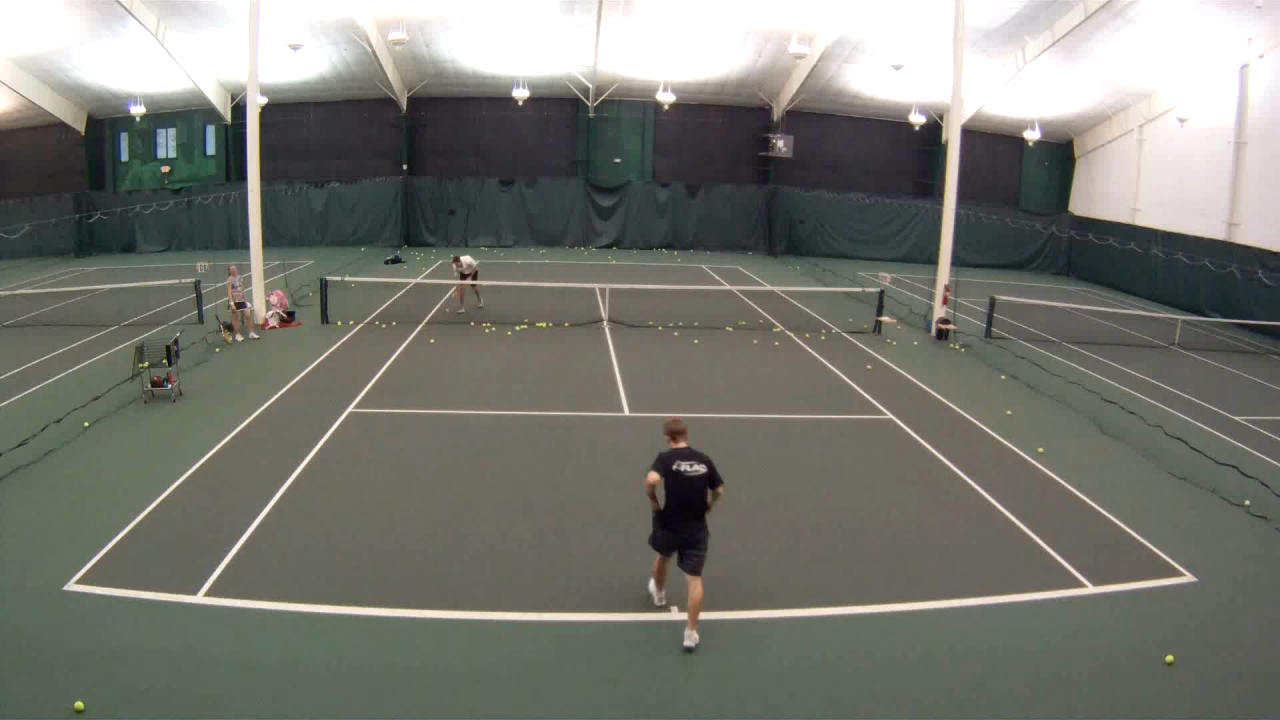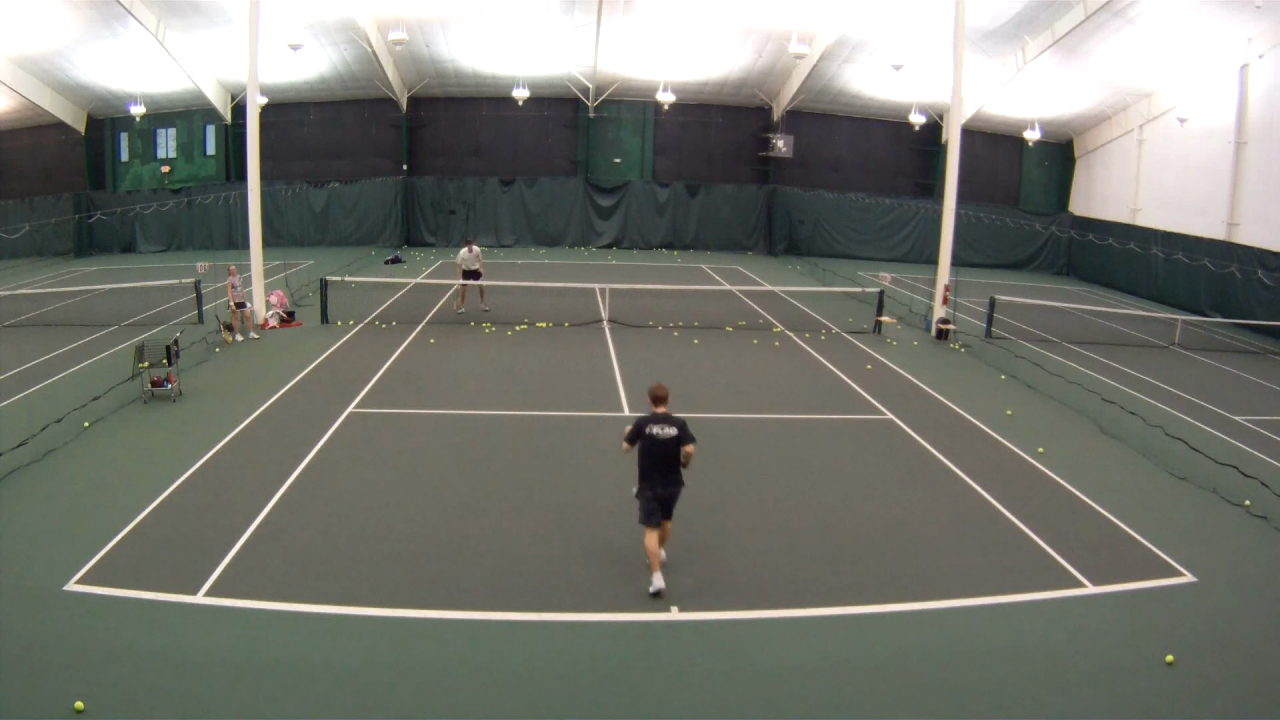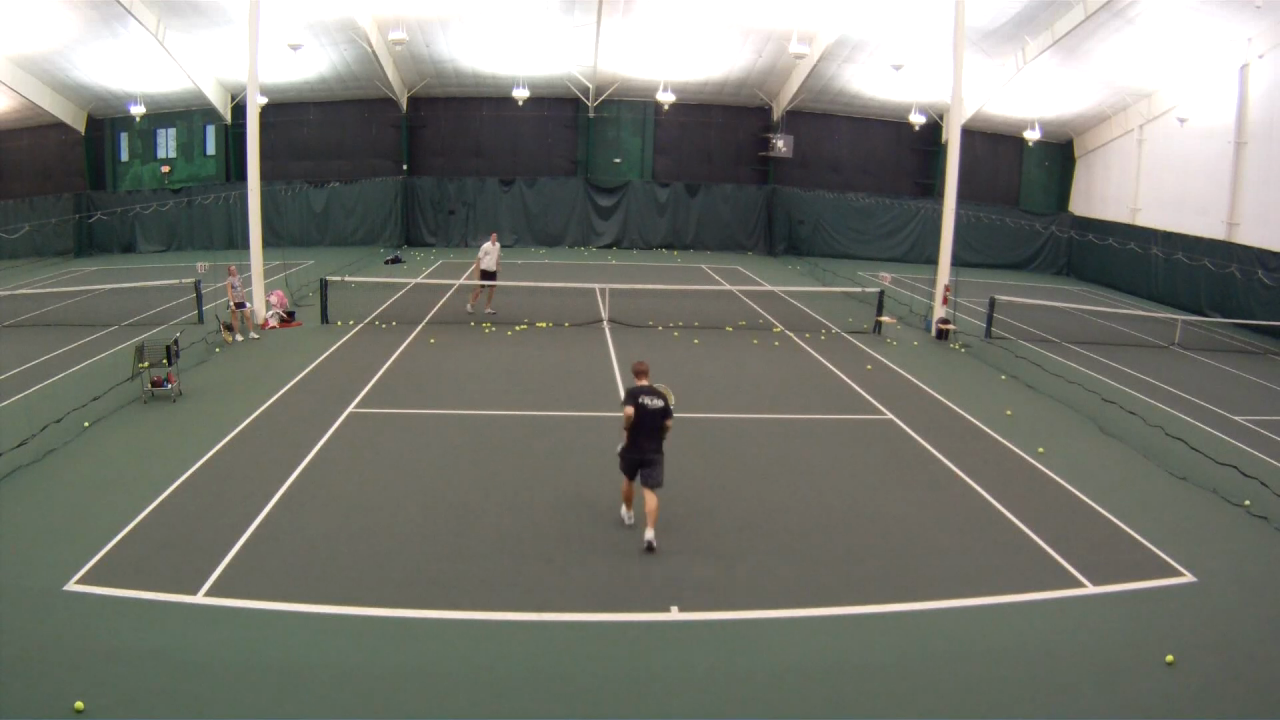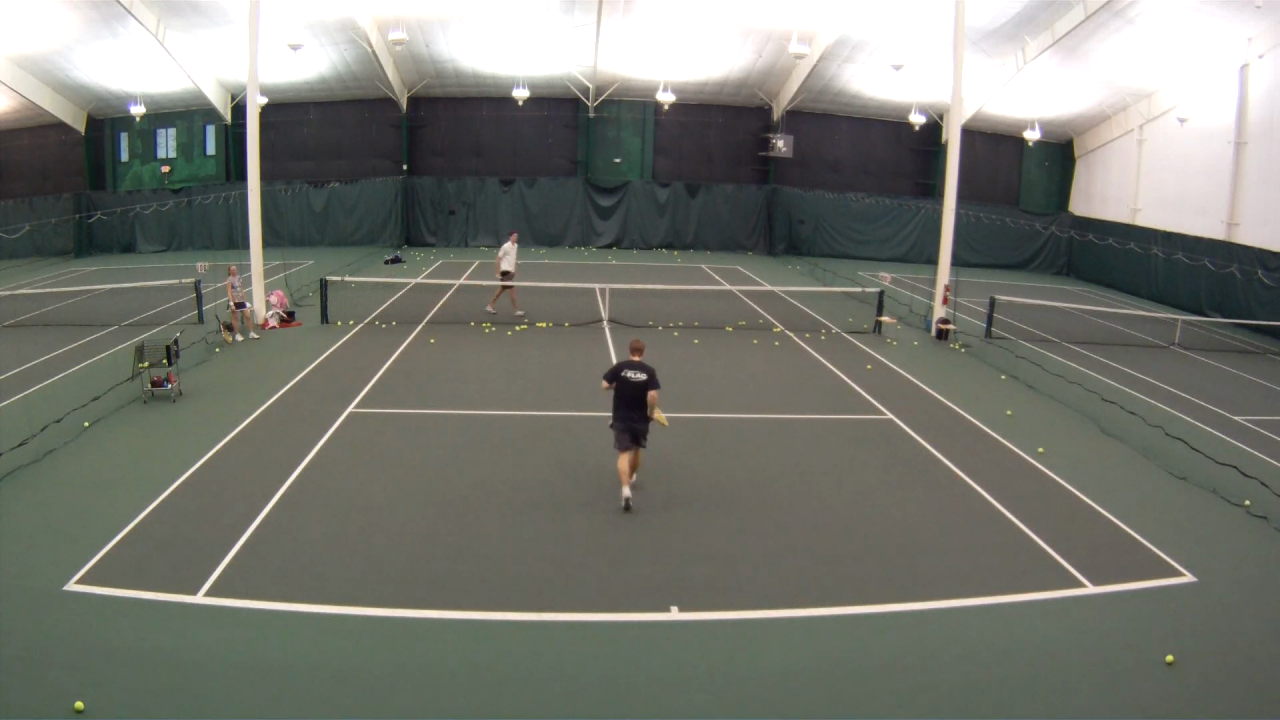
dt=0.4s
person 1, frame 1
left shoulder: (666, 458)
right shoulder: (705, 460)
left elbow: (651, 480)
right elbow: (719, 491)
left wrist: (654, 503)
right wrist: (709, 505)
left hip: (669, 525)
right hip: (696, 529)
left knee: (662, 556)
right knee: (694, 579)
left ankle: (658, 592)
right ankle: (691, 634)
person 1, frame 2
left shoulder: (642, 423)
right shoulder: (679, 424)
left elbow: (626, 447)
right elbow: (689, 450)
left wrist: (629, 432)
right wrist: (685, 463)
left hip: (649, 485)
right hip: (672, 484)
left knee: (651, 529)
right knee: (666, 519)
left ankle: (657, 578)
right ankle: (660, 552)
person 1, frame 3
left shoulder: (632, 392)
right shoulder: (661, 396)
left elbow: (628, 412)
right elbow: (668, 423)
left wrist: (628, 429)
left hip: (633, 448)
right hip: (654, 451)
left knee: (628, 479)
right knee: (650, 491)
left ankle: (627, 513)
right ankle: (649, 533)
person 1, frame 4
left shoulder: (619, 367)
right shoulder: (650, 371)
left elbow: (605, 385)
right elbow: (652, 395)
right wrist: (650, 413)
left hip: (621, 418)
right hip: (641, 419)
left knee: (623, 454)
right knee: (636, 448)
left ankle: (626, 491)
right ankle: (631, 477)
